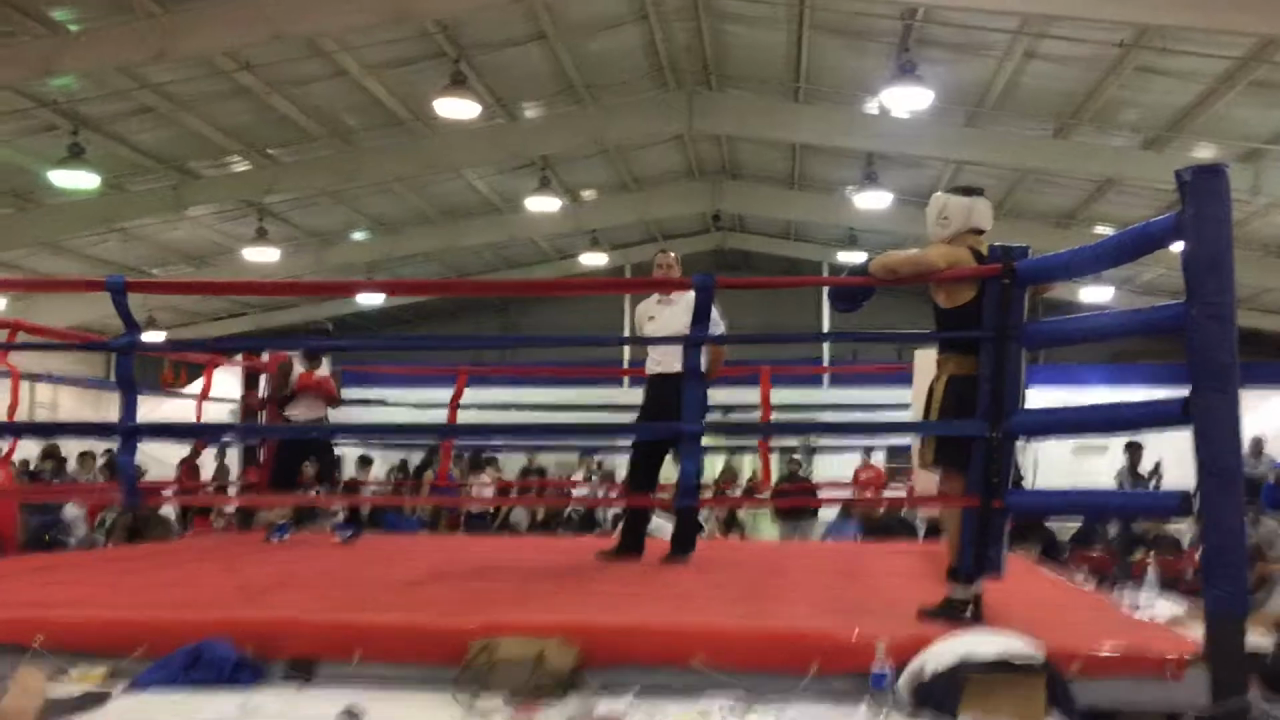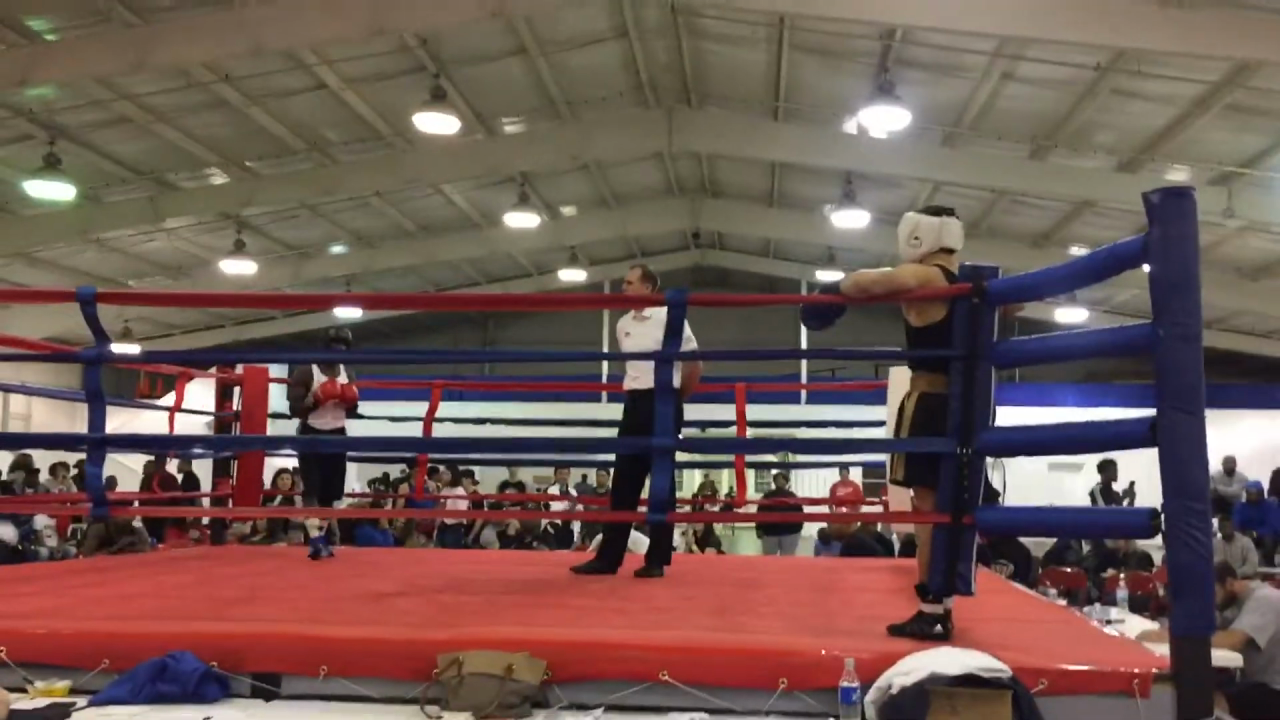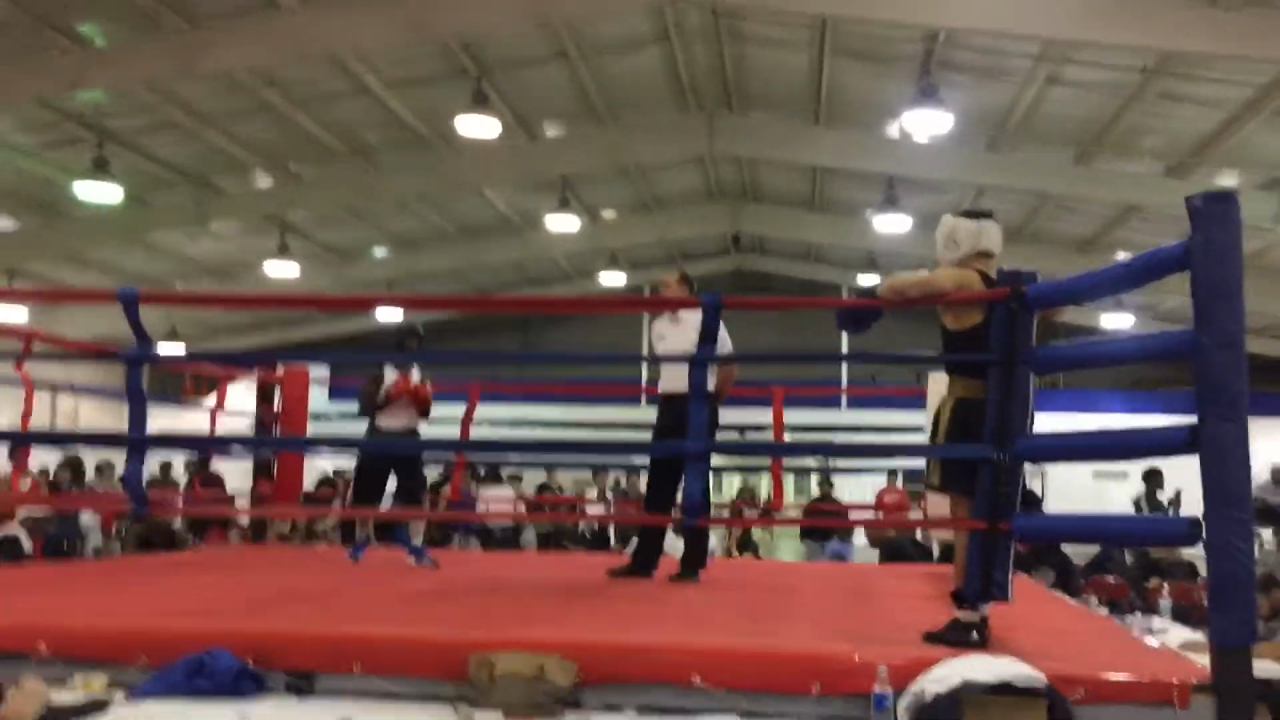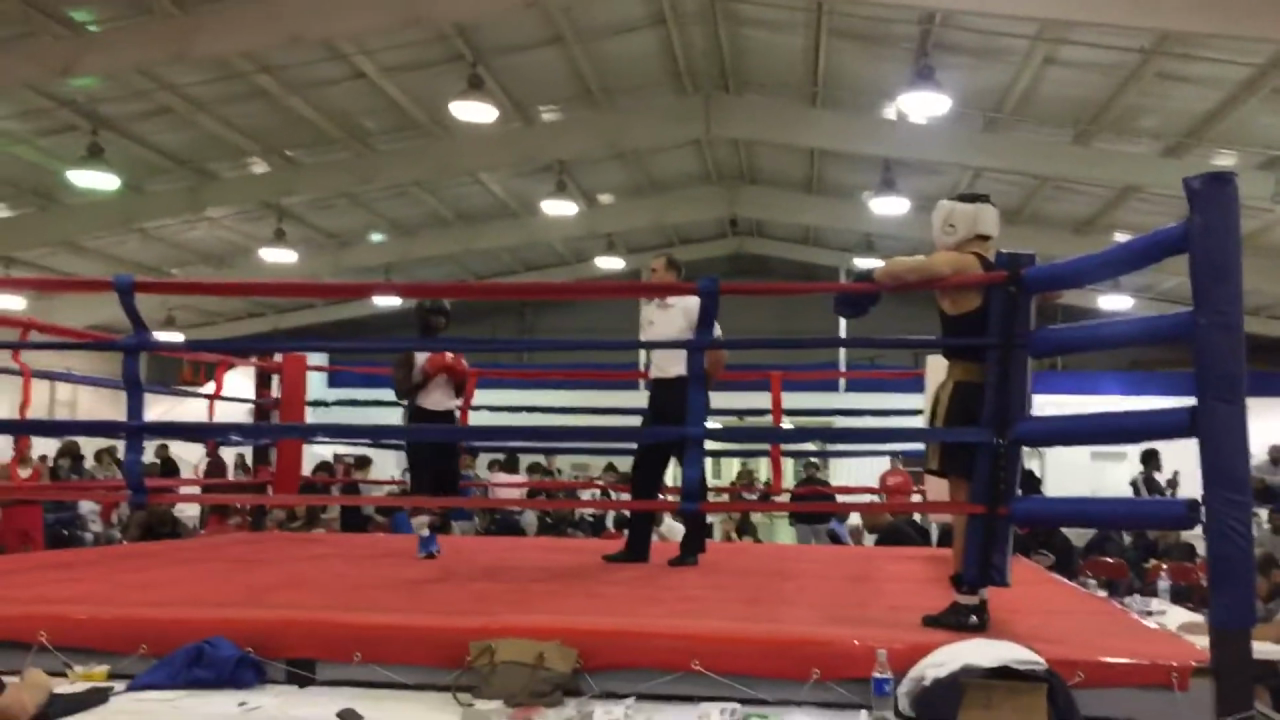
dt=0.7s
person 1, frame 1
left shoulder: (948, 259)
left elbow: (885, 267)
left wrist: (859, 278)
left hip: (957, 384)
left knee: (955, 484)
right knee: (972, 486)
left ankle: (961, 593)
right ankle: (970, 589)
person 1, frame 2
left shoulder: (920, 278)
left elbow: (861, 283)
left wrist: (834, 292)
left hip: (928, 402)
left knee: (926, 502)
left ankle: (931, 612)
right ankle: (939, 606)
person 1, frame 3
left shoulder: (959, 282)
left elbow: (900, 287)
left wrist: (869, 298)
left hip: (966, 407)
left knee: (966, 508)
left ankle: (968, 618)
right ankle: (976, 611)
person 1, frame 4
left shoulder: (955, 265)
left elbow: (891, 273)
left wrist: (864, 282)
left hip: (964, 392)
left knee: (964, 495)
left ankle: (967, 603)
right ankle: (975, 597)
person 2, frame 1
left shoulder: (696, 302)
right shoulder: (643, 309)
left elbow: (719, 347)
left wrist: (700, 380)
right wrist: (657, 372)
left hip: (686, 388)
right hip: (656, 388)
right knee: (641, 463)
left ankle: (683, 544)
right ankle: (631, 542)
person 2, frame 2
left shoulder: (668, 317)
right shoulder: (623, 325)
left elbow: (694, 365)
left wrist: (674, 398)
right wrist: (635, 391)
left hip: (661, 404)
right hip: (634, 404)
right knee: (624, 480)
left ankle: (657, 560)
right ankle: (608, 557)
person 2, frame 3
left shoulder: (705, 320)
right shoulder: (658, 326)
left elbow: (728, 367)
left wrist: (711, 402)
right wrist: (667, 394)
right hip: (668, 406)
right knee: (659, 482)
left ankle: (692, 563)
right ankle: (644, 560)
person 2, frame 4
left shoulder: (692, 305)
right shoulder: (647, 313)
left elbow: (717, 352)
right wrist: (657, 380)
left hip: (686, 392)
right hip: (659, 392)
right knee: (644, 467)
left ankle: (692, 548)
right ankle: (637, 546)
person 3, frame 1
left shoulder: (330, 366)
right shoulder: (288, 365)
left elbow: (336, 401)
right elbow: (275, 399)
left wrist: (331, 393)
right wrist: (295, 388)
left hip: (318, 425)
right hip: (291, 424)
left knee: (329, 477)
right knee: (282, 480)
person 3, frame 2
left shoulder: (347, 374)
right shoulder: (305, 373)
left elbow: (352, 410)
right elbow: (294, 410)
left wrist: (351, 401)
right wrist: (317, 399)
left hip: (337, 436)
right hip: (311, 435)
left knee: (329, 493)
right knee: (312, 489)
left ankle: (322, 540)
right ankle: (314, 541)
person 3, frame 3
left shoulder: (419, 373)
right shoulder: (380, 371)
left elbow: (424, 413)
right elbow: (365, 407)
left wrist: (424, 400)
right wrist: (390, 395)
left hip: (407, 437)
right hip: (380, 436)
left knee: (415, 493)
right knee: (366, 495)
left ankle: (417, 549)
right ankle: (360, 542)
person 3, frame 4
left shoulder: (451, 351)
right shoulder: (409, 351)
left elbow: (459, 393)
right elbow: (401, 392)
left wrist: (460, 376)
right wrist: (427, 372)
left hip: (447, 419)
right hip: (421, 419)
left knee: (448, 483)
right knee: (422, 482)
left ankle: (430, 527)
right ankle: (425, 539)
